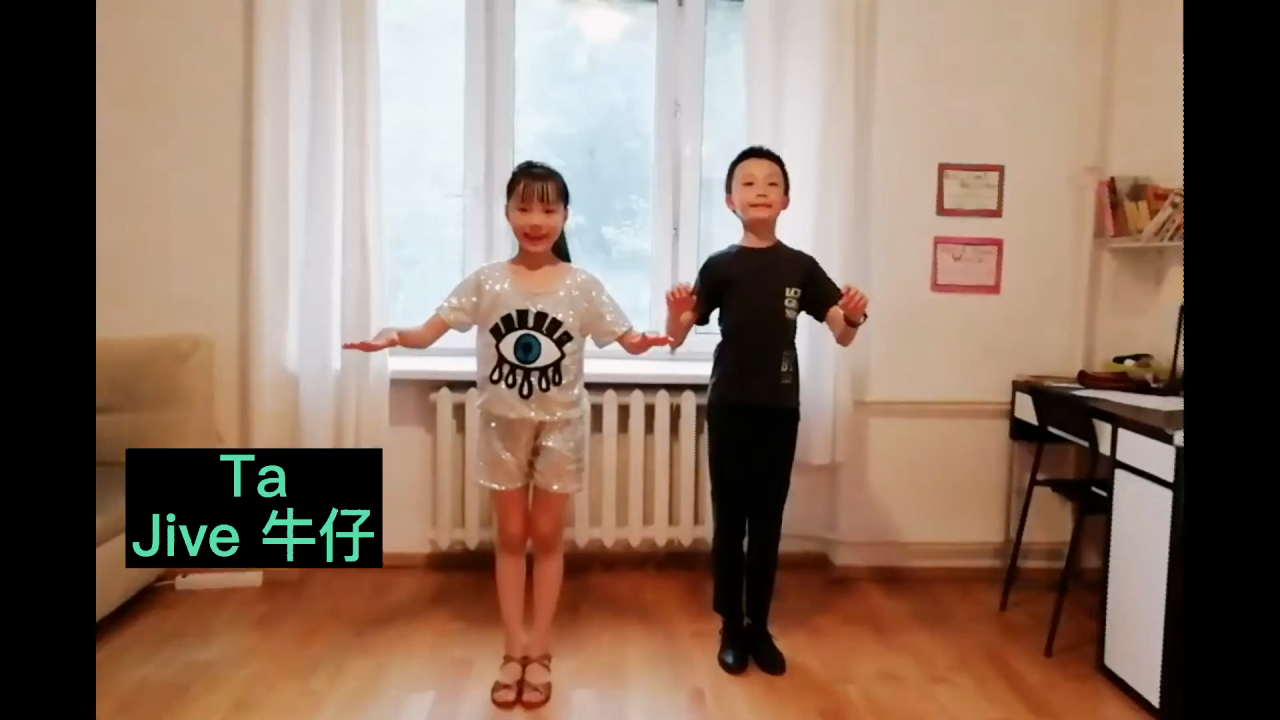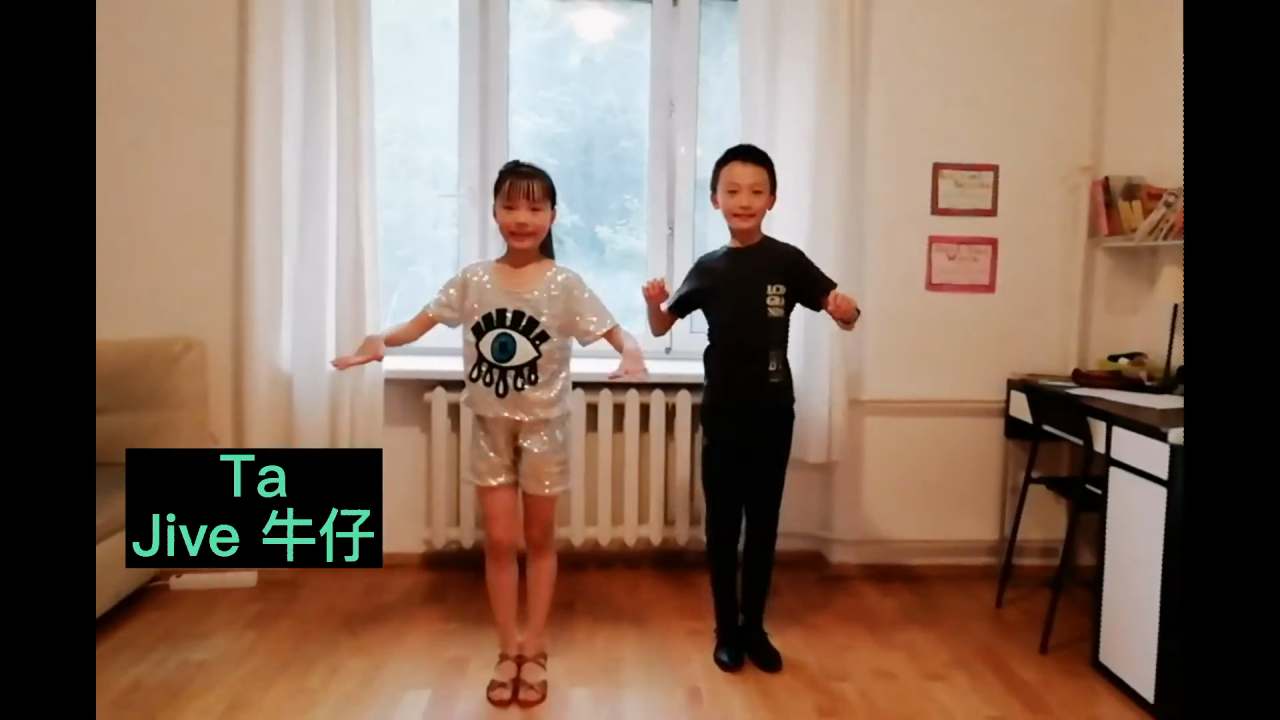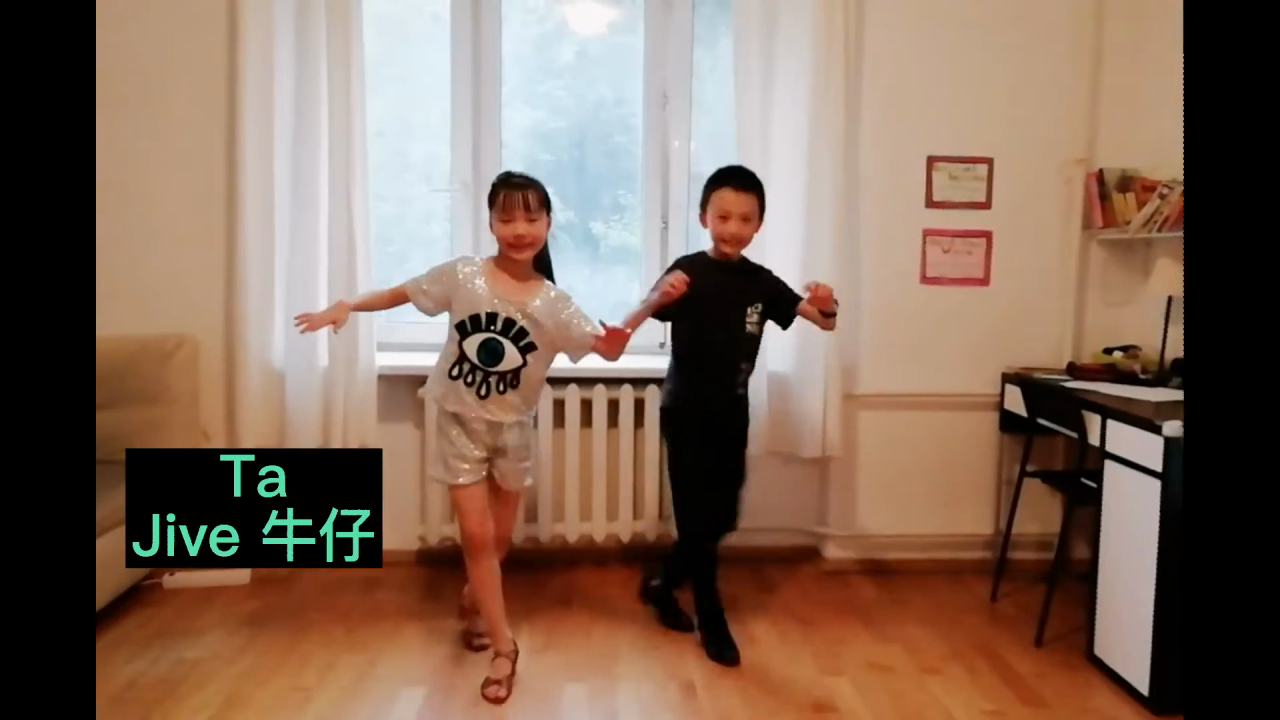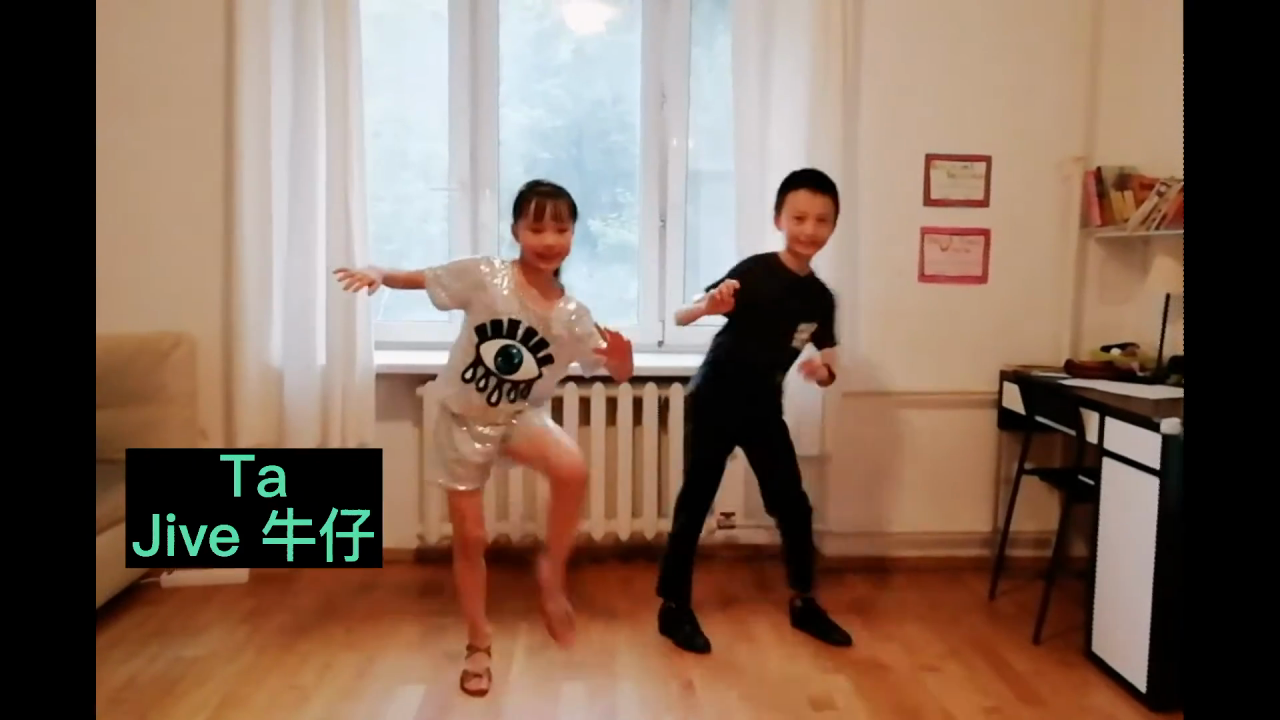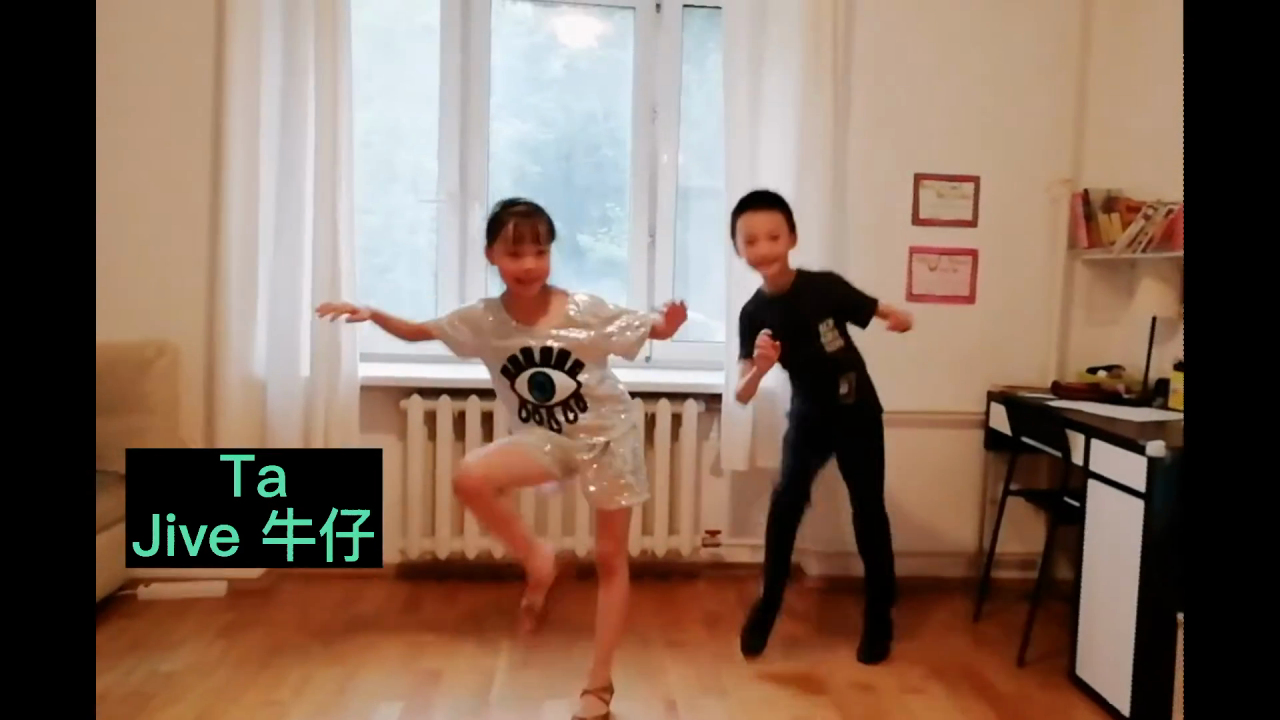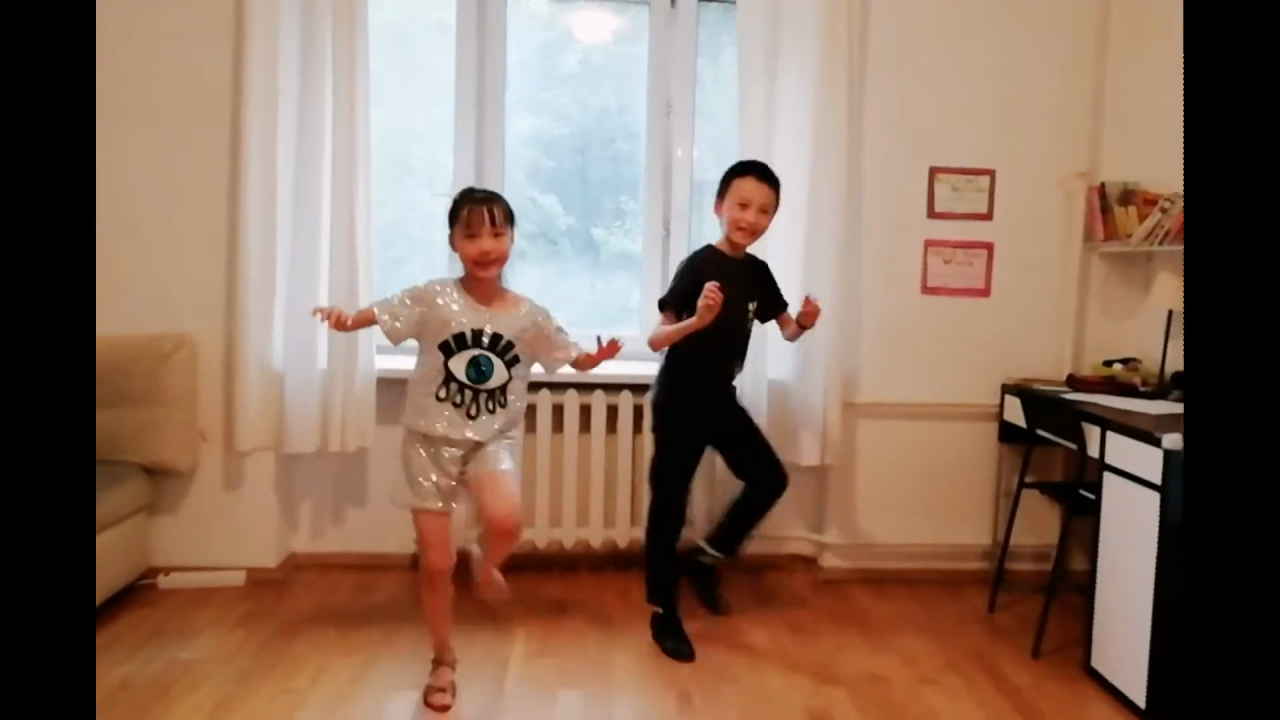
dt=0.7s
person 1, frame 1
left shoulder: (582, 286)
right shoulder: (485, 282)
left elbow: (628, 339)
right elbow: (428, 332)
left wrist: (646, 341)
right wrist: (394, 335)
left hip: (559, 425)
right hip: (503, 424)
left knee: (547, 536)
right knee: (511, 536)
left ankle: (539, 652)
right ankle: (514, 650)
person 1, frame 2
left shoulder: (565, 284)
right shoulder: (472, 280)
left elbow: (615, 334)
right elbow: (416, 325)
left wrist: (630, 353)
right wrist: (380, 340)
left hip: (544, 424)
right hip: (490, 425)
left knee: (539, 538)
right knee: (500, 540)
left ankle: (535, 650)
right ankle: (508, 650)
person 1, frame 3
left shoulder: (554, 303)
right shoulder: (461, 274)
left elbow: (602, 348)
right elbow: (402, 293)
left wrist: (615, 343)
right wrist: (346, 306)
left hip: (514, 426)
right hip: (461, 422)
left knee: (499, 537)
right knee: (478, 536)
left ankle: (472, 602)
right ankle: (504, 649)
person 1, frame 4
left shoulder: (573, 315)
right shoulder: (483, 276)
left elbow: (621, 373)
right elbow: (421, 278)
left wrist: (621, 349)
right wrist: (376, 274)
left hip: (522, 420)
right hip: (464, 420)
left knee: (573, 473)
right knee: (470, 539)
left ankle: (551, 574)
right ankle: (479, 646)
person 1, frame 5
left shoulder: (588, 312)
right shoulder: (481, 320)
left elbow: (650, 327)
right elbow: (414, 331)
left wrist: (670, 322)
right wrist: (371, 314)
left hip: (608, 439)
right hip: (543, 439)
left knee: (610, 561)
right knee: (470, 480)
right ankle: (537, 561)
person 1, frame 6
left shoulder: (531, 316)
right shoulder: (431, 298)
left elbow: (575, 361)
right elbow: (363, 319)
left wrist: (598, 357)
right wrist: (340, 317)
left hip: (491, 440)
right hip: (431, 440)
left knee: (506, 519)
right knee: (436, 563)
left ankle: (484, 564)
right ankle: (443, 660)
person 2, frame 1
left shoulder: (800, 266)
right shoulder: (720, 266)
left elbow: (842, 335)
right elbow: (677, 338)
left wrist: (854, 314)
right wrist: (676, 312)
left hip: (780, 409)
right hip: (730, 407)
left knee: (768, 521)
right knee: (730, 520)
left ankle: (758, 627)
right ankle: (731, 629)
person 2, frame 2
left shoulder: (787, 260)
right shoulder: (709, 268)
left elbow: (845, 313)
right elbow: (662, 327)
left wrist: (844, 309)
right wrist: (653, 303)
left hip: (773, 408)
right hip: (722, 408)
left knee: (764, 519)
right knee: (723, 519)
left ankle: (753, 625)
right ankle: (726, 627)
person 2, frame 3
left shoulder: (764, 282)
right shoulder: (690, 270)
left elbow: (823, 323)
right elbow: (631, 325)
left wrist: (824, 309)
right wrist: (660, 299)
left hip: (731, 414)
right hip: (687, 411)
left knee: (720, 514)
right knee: (698, 515)
left ankle: (661, 582)
right ankle: (711, 619)
person 2, frame 4
left shoulder: (817, 298)
right shoulder: (753, 272)
left elbow: (827, 369)
right elbow: (679, 319)
left wrist: (822, 369)
right wrist: (710, 305)
left hip: (761, 405)
right hip: (714, 399)
left knee: (792, 506)
right knee: (695, 502)
left ankle: (804, 602)
right ankle: (673, 606)
person 2, frame 5
left shoulder: (826, 287)
right shoulder: (754, 315)
left elbow: (890, 316)
right elbow: (742, 393)
left wrist: (899, 319)
right wrist: (759, 367)
left hip: (859, 415)
right hip: (810, 416)
left knee: (870, 518)
right knee: (786, 500)
left ankle: (879, 617)
right ankle: (769, 599)
person 2, frame 6
left shoulder: (758, 273)
right shoulder: (699, 266)
left elbow: (787, 329)
right elbow: (656, 339)
left wrist: (804, 322)
right wrist: (698, 319)
left hip: (719, 396)
right hip: (678, 400)
left knee: (769, 477)
right knee: (668, 504)
left ankle: (705, 559)
right ankle: (663, 613)
